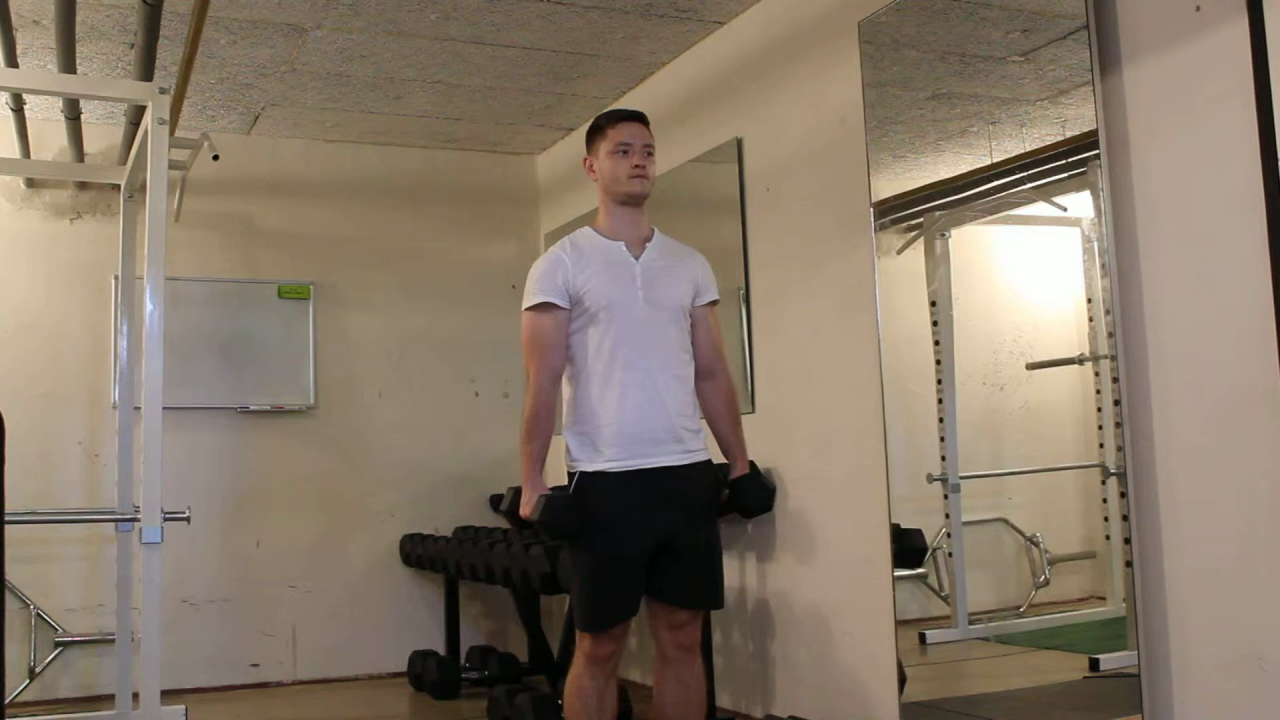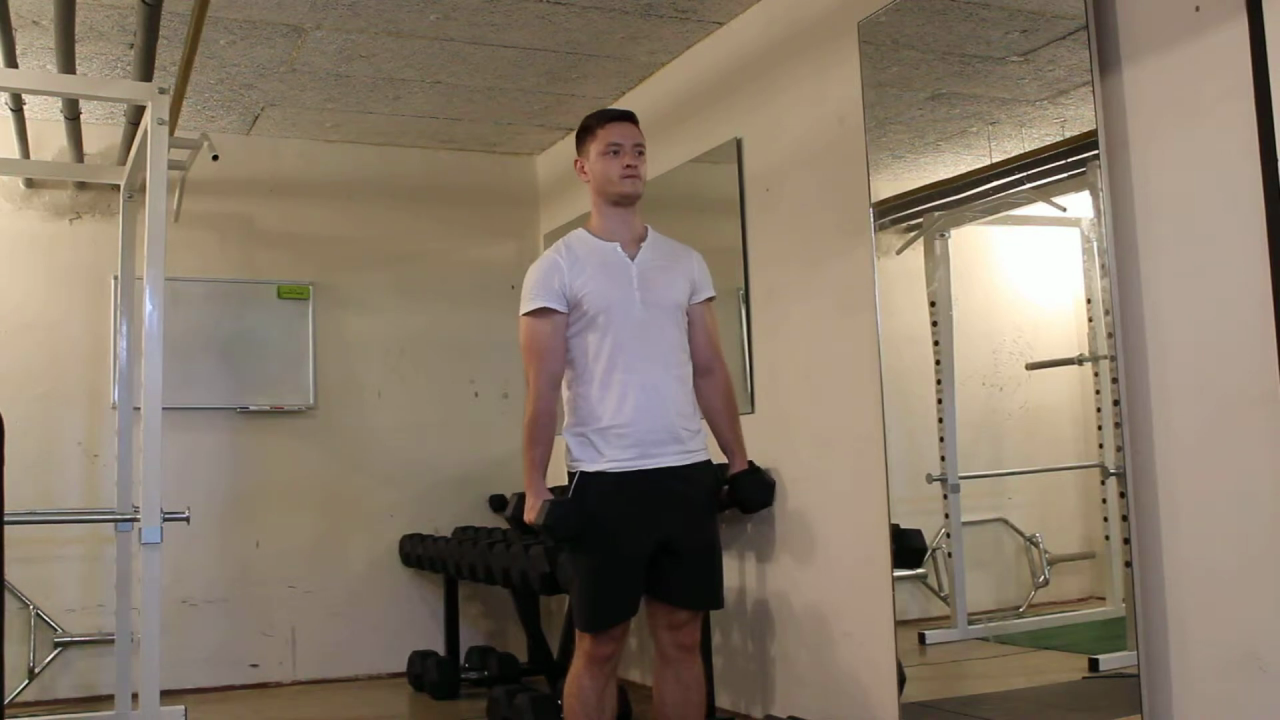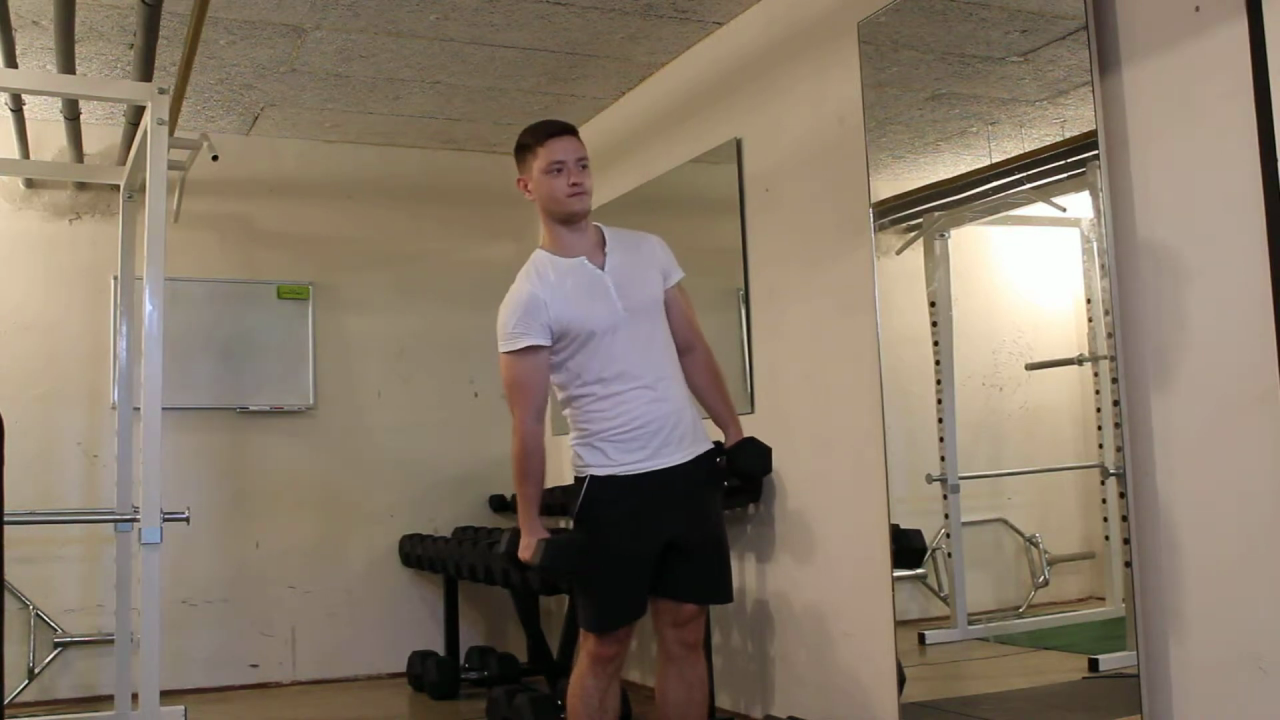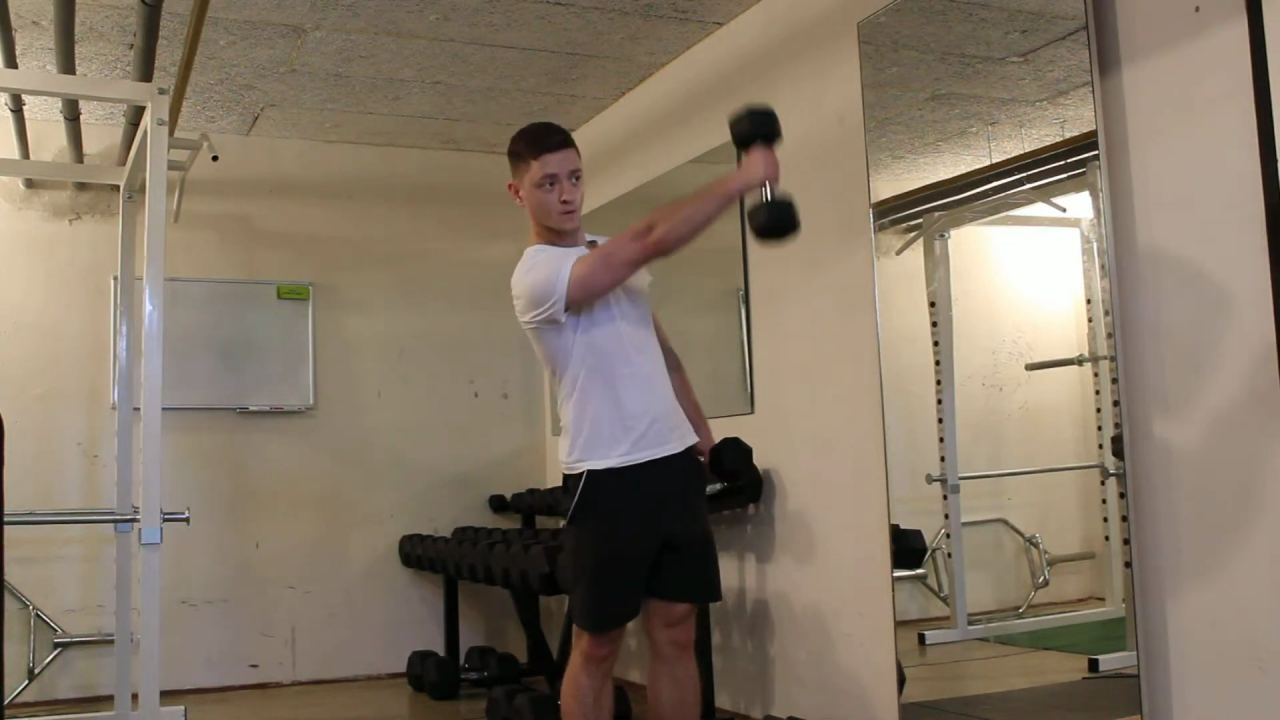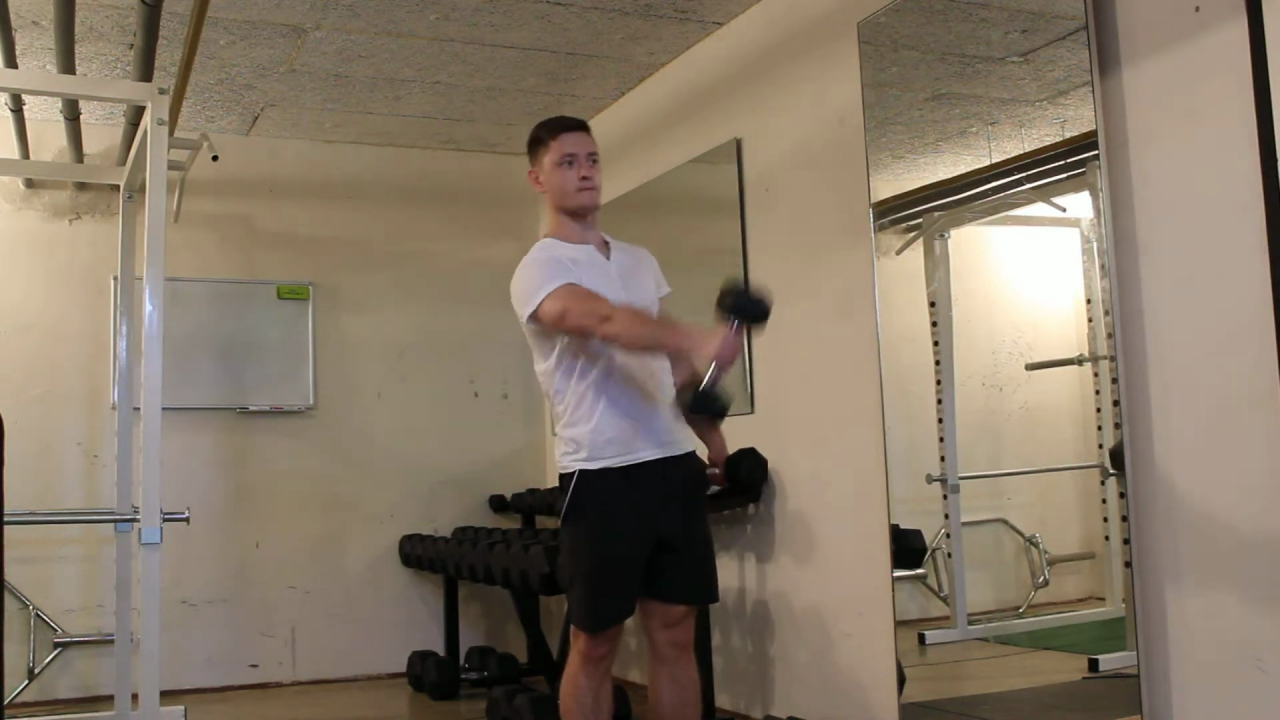
dt=0.7s
person 1, frame 1
left shoulder: (689, 264)
right shoulder: (561, 264)
left elbow: (712, 373)
right elbow: (543, 382)
left wrist: (740, 462)
right wrist: (531, 481)
left hip: (687, 474)
right hip: (605, 480)
left knee: (682, 637)
right knee: (599, 645)
person 1, frame 2
left shoulder: (685, 261)
right shoulder: (557, 267)
left elbow: (710, 371)
right elbow: (542, 388)
left wrist: (739, 458)
right wrist: (535, 488)
left hip: (687, 474)
right hip: (606, 480)
left knee: (681, 637)
right knee: (600, 646)
person 1, frame 3
left shoulder: (648, 251)
right shoulder: (530, 296)
left elbow: (691, 349)
right elbow: (528, 423)
left wrist: (734, 431)
right wrist: (530, 523)
left hip: (690, 468)
right hip: (614, 485)
left knee: (685, 633)
right knee: (604, 647)
person 1, frame 4
left shoulder: (614, 258)
right shoulder: (539, 277)
right elbow: (651, 239)
left wrist: (700, 428)
right wrist: (739, 181)
left hip: (673, 463)
right hip: (608, 478)
left knee: (675, 630)
right knee: (597, 645)
person 1, frame 5
left shoulder: (639, 259)
right shoulder: (538, 271)
right elbow: (608, 321)
left wrist: (714, 441)
right wrist: (695, 335)
left hip: (672, 466)
right hip: (601, 477)
left knee: (675, 633)
right knee: (595, 644)
